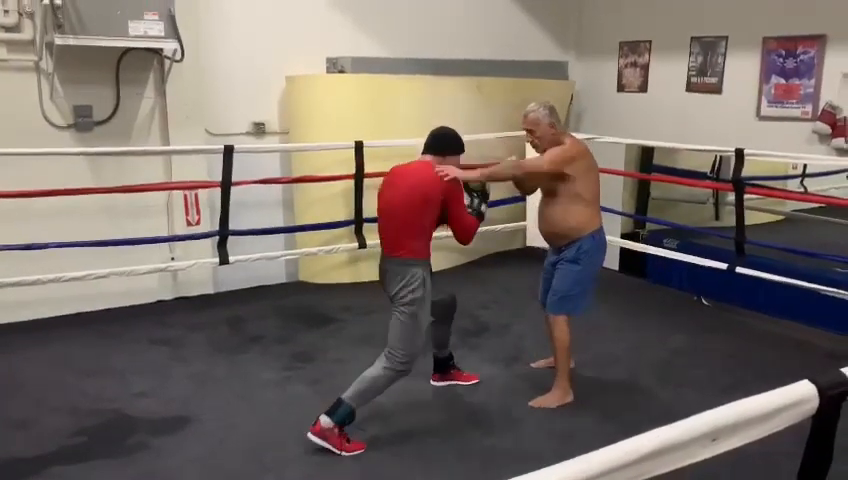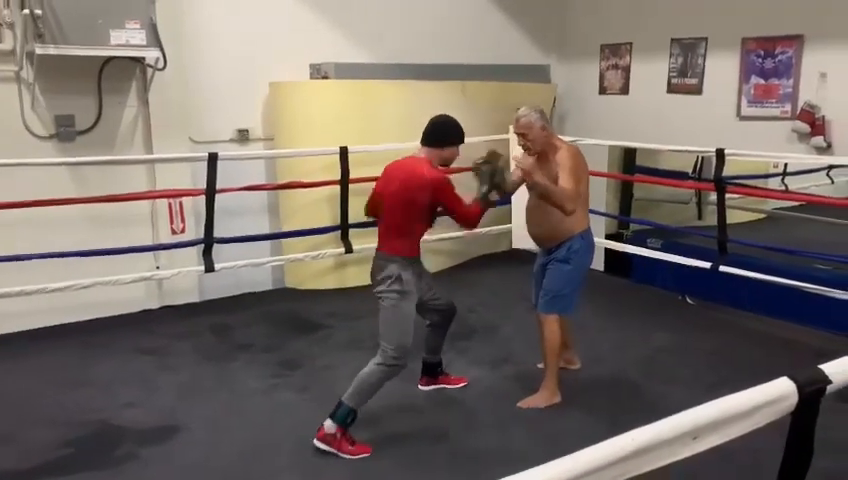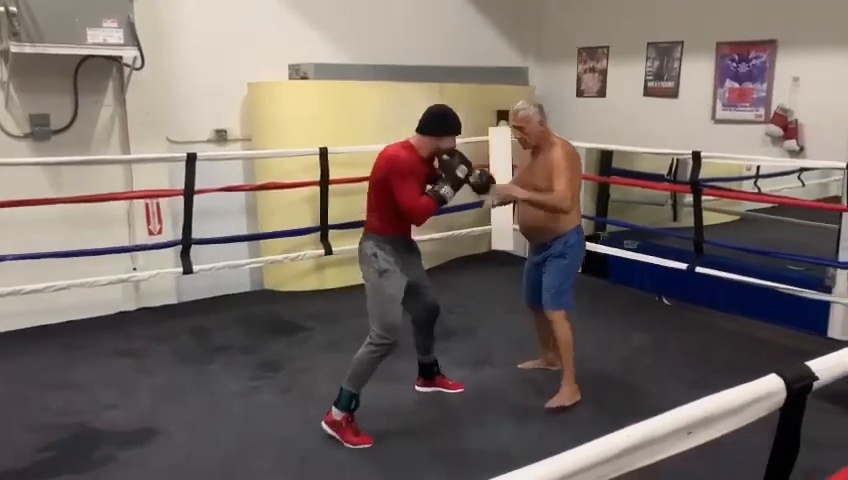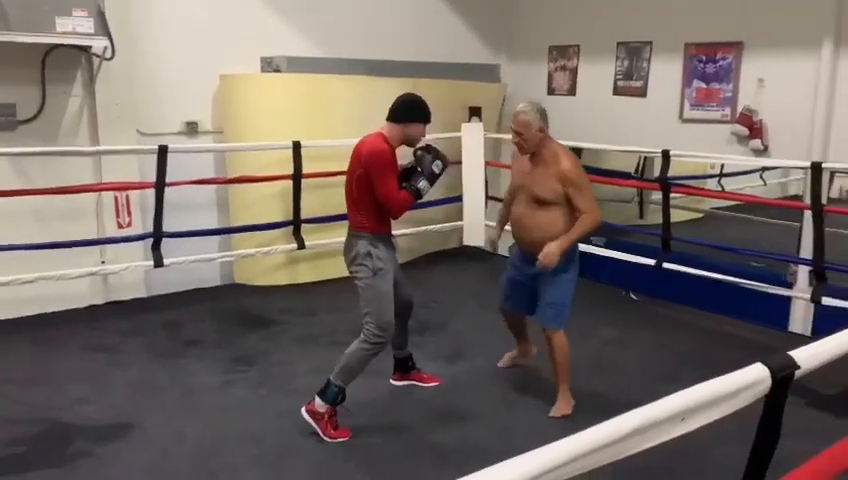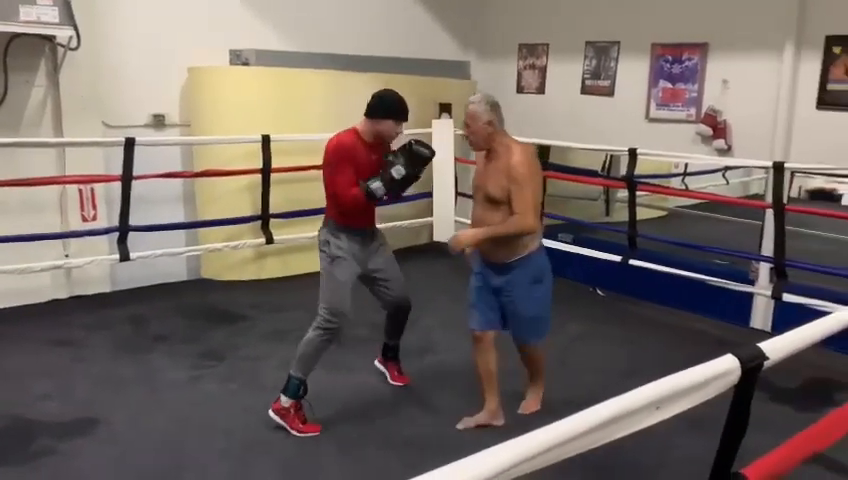
dt=0.4s
person 1, frame 1
left shoulder: (394, 174)
right shoulder: (446, 183)
right elbow: (465, 235)
right wrist: (478, 202)
left hip: (390, 264)
right hip: (411, 270)
left knee: (445, 304)
right knee: (398, 361)
left ankle: (444, 369)
right ankle: (329, 423)
person 1, frame 2
left shoulder: (395, 167)
right shoulder: (435, 179)
left elbow: (373, 209)
right elbow: (468, 220)
right wrist: (490, 189)
left hip: (405, 264)
right hip: (397, 270)
left knee: (444, 310)
right knee: (394, 356)
left ankle: (431, 373)
right ankle: (332, 429)
person 1, frame 3
left shoulder: (424, 157)
right shoulder: (397, 158)
left elbow: (431, 180)
right elbow: (416, 212)
left wrist: (467, 175)
right wrist: (450, 183)
left hip: (404, 246)
right hip: (381, 251)
left knee: (427, 309)
right knee: (385, 336)
left ankle: (428, 376)
right ankle: (339, 414)
person 1, frame 4
left shoulder: (380, 146)
right shoulder: (377, 151)
right elbow: (394, 206)
left wrist: (413, 171)
right wrist: (425, 177)
left hip: (380, 242)
right hip: (369, 246)
left knee: (403, 304)
right knee: (378, 332)
left ankle: (404, 369)
right ankle: (321, 406)
person 1, frame 5
left shoulder: (381, 145)
right shoulder: (341, 145)
left elbow: (393, 192)
right elbow: (346, 199)
left wrist: (410, 168)
right wrist: (387, 179)
left hip: (370, 237)
right hip: (340, 239)
left knee: (400, 301)
right knee: (332, 320)
left ankle: (389, 359)
right ankle: (287, 402)
person 2, frame 1
left shoulder: (570, 152)
right shoulder: (550, 154)
left elbow: (521, 168)
right elbow: (528, 187)
left wrist: (468, 174)
right wrist: (516, 172)
left hip: (584, 246)
right hip: (562, 246)
left knee: (557, 314)
right knee: (549, 305)
left ankle: (562, 389)
right ankle: (562, 357)
person 2, frame 2
left shoulder: (565, 156)
right shoulder: (534, 155)
left elbow: (569, 204)
right elbow: (506, 189)
left wrist: (534, 176)
left hip: (572, 247)
right hip: (549, 247)
left knee: (548, 313)
right knee: (548, 307)
left ankle: (550, 390)
right ankle: (567, 356)
person 2, frame 3
left shoulder: (560, 153)
right shoulder: (531, 152)
left elbow: (564, 203)
right elbow: (522, 190)
left wrist: (519, 192)
right wrist: (505, 191)
left hip: (563, 244)
right hip: (538, 244)
left knee: (555, 312)
right knee: (536, 305)
left ankle: (569, 387)
right ankle: (549, 357)
person 2, frame 4
left shoulder: (565, 165)
right shoulder: (521, 156)
left elbow: (592, 215)
left wrist: (560, 245)
right wrist: (499, 226)
left hip: (556, 260)
right hip: (521, 253)
left knee: (552, 328)
right knee: (510, 309)
left ankle: (565, 394)
right ankle: (523, 348)
person 2, frame 5
left shoulder: (518, 160)
right shoulder: (485, 156)
left elbow: (527, 222)
left wrist: (477, 235)
left hip: (523, 267)
right hip: (485, 265)
left knee: (525, 338)
right knee: (482, 335)
left ankle: (536, 386)
right ankle: (492, 408)
